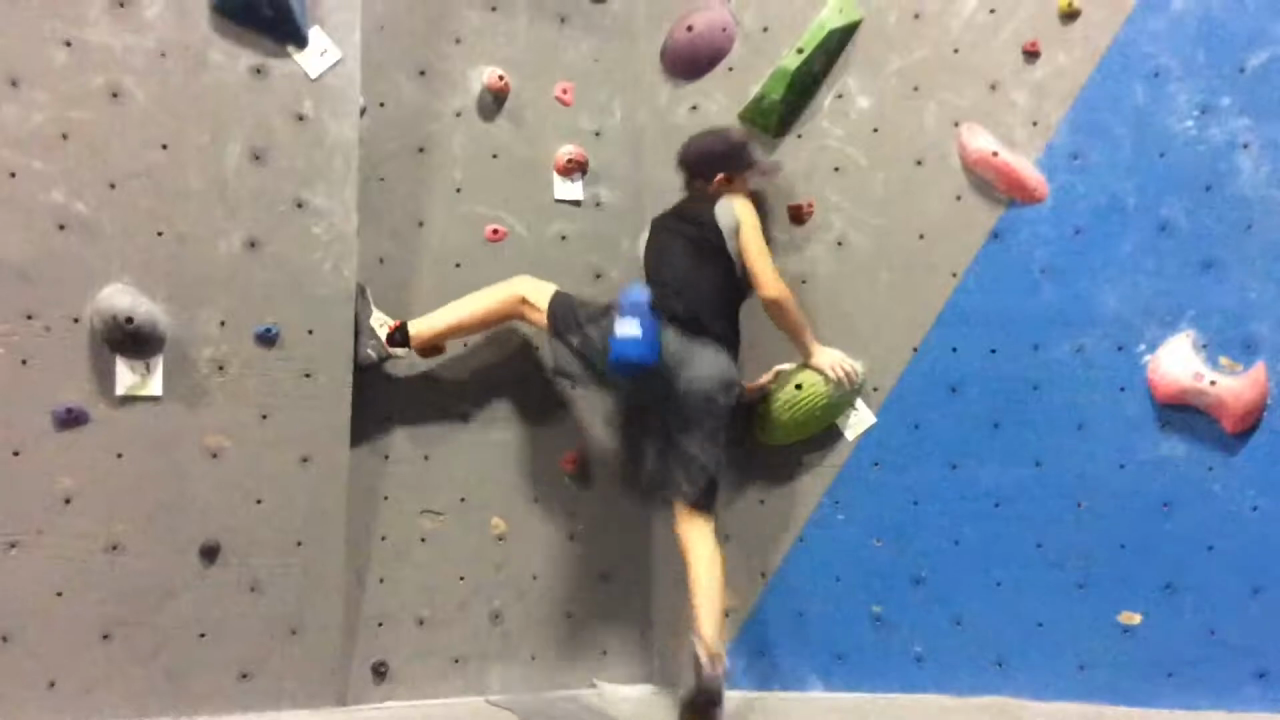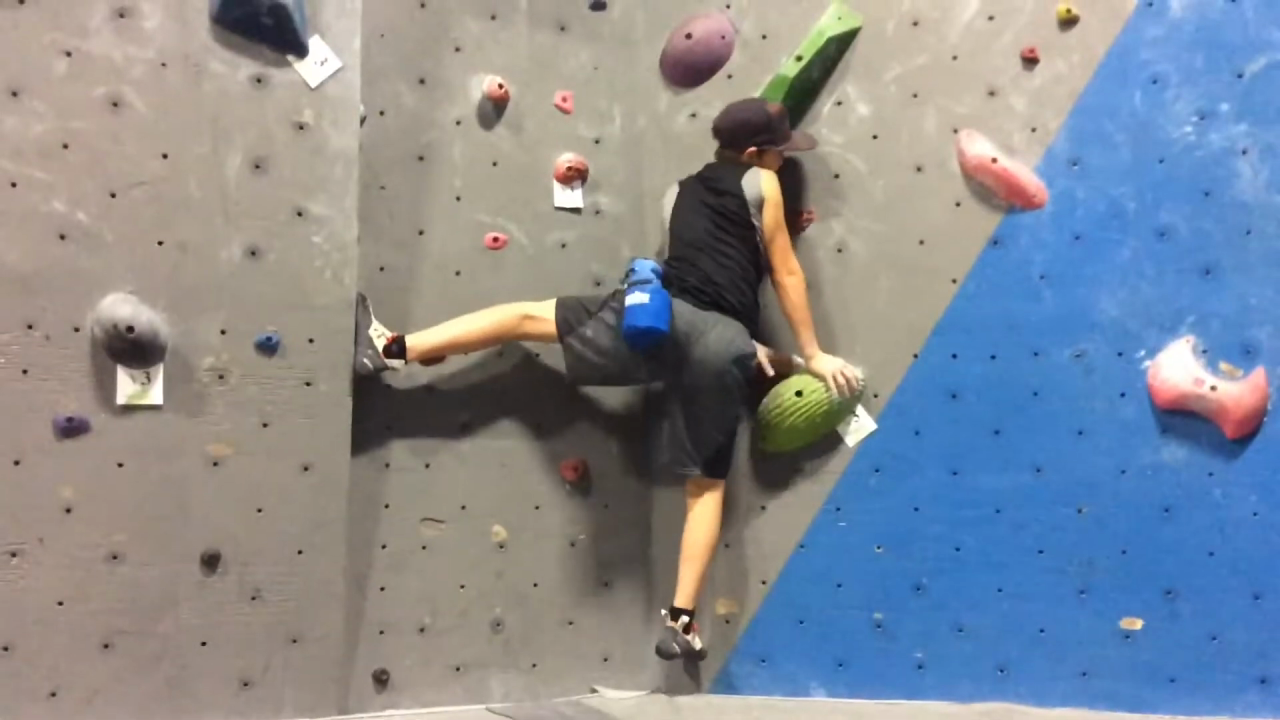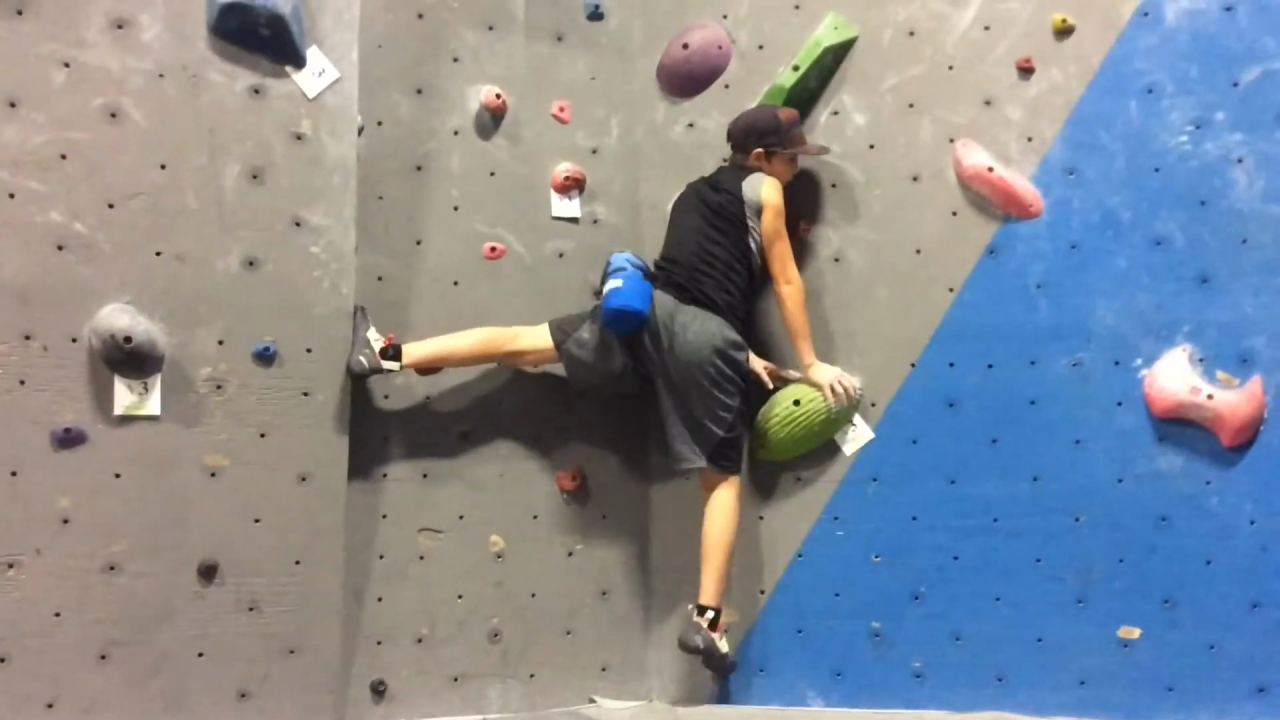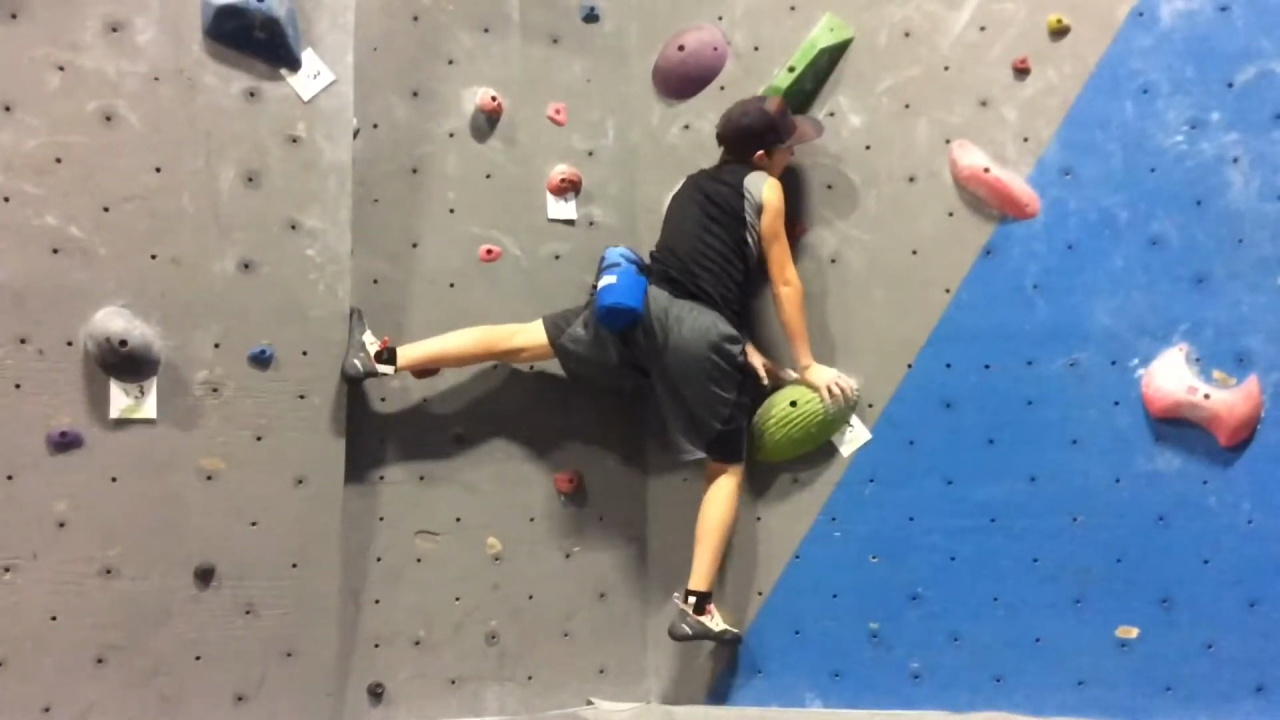
dt=0.7s
person 1, frame 1
left shoulder: (656, 230)
right shoulder: (737, 210)
right elbow: (771, 292)
left wrist: (735, 384)
right wrist: (811, 349)
right hip: (707, 374)
left knee: (523, 293)
right knee: (696, 520)
left ankle: (391, 335)
right ankle: (709, 658)
person 1, frame 2
left shoulder: (682, 191)
right shoulder: (761, 183)
right elbow: (787, 274)
left wrist: (749, 344)
right wrist: (814, 355)
right hip: (721, 345)
left knee: (526, 316)
right knee: (707, 485)
left ankle: (391, 347)
right ankle: (680, 623)
person 1, frame 3
left shoulder: (696, 191)
right shoulder: (765, 189)
right elbow: (786, 281)
left wrist: (740, 353)
right wrist: (810, 363)
left hip: (653, 307)
right hip: (705, 337)
left knee: (521, 343)
right knee: (722, 480)
left ankle: (386, 352)
right ankle: (705, 621)
person 1, frame 4
left shoulder: (694, 184)
right shoulder: (765, 188)
right elbow: (784, 283)
left wrist: (743, 349)
right wrist: (807, 365)
left hip: (644, 303)
right hip: (704, 337)
left knee: (519, 339)
right knee: (726, 472)
left ankle: (380, 356)
right ankle: (696, 606)
